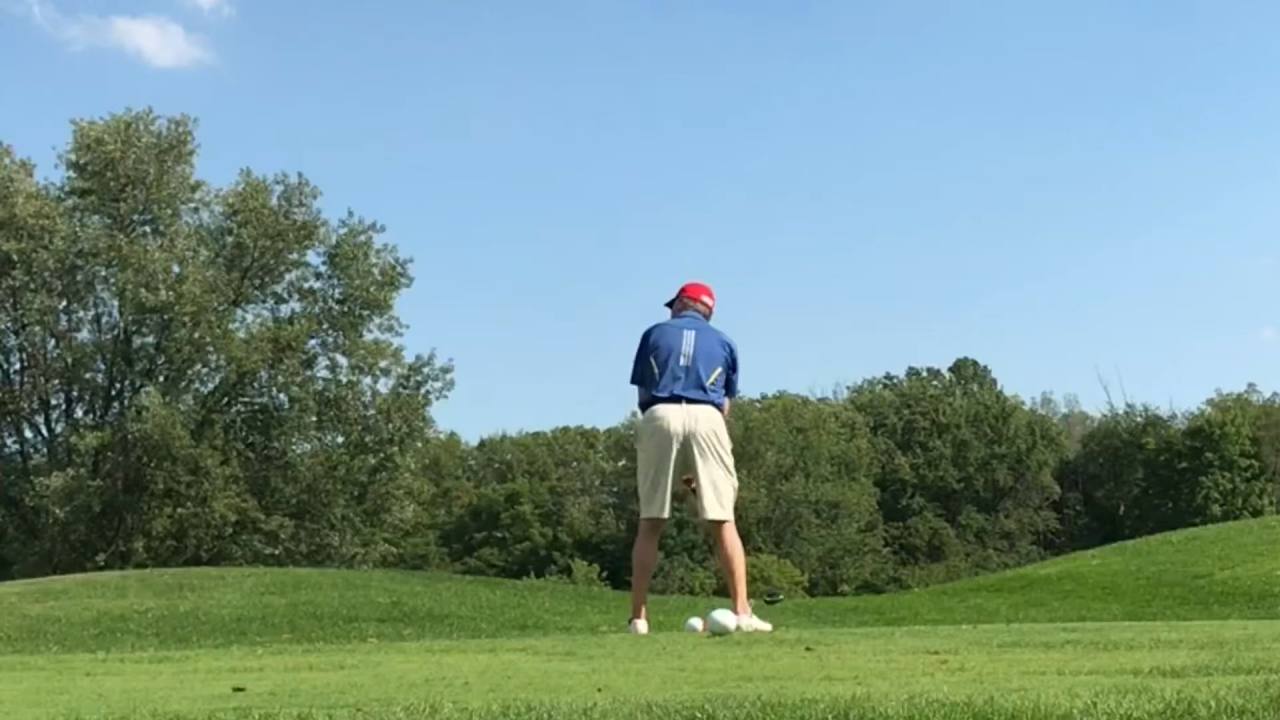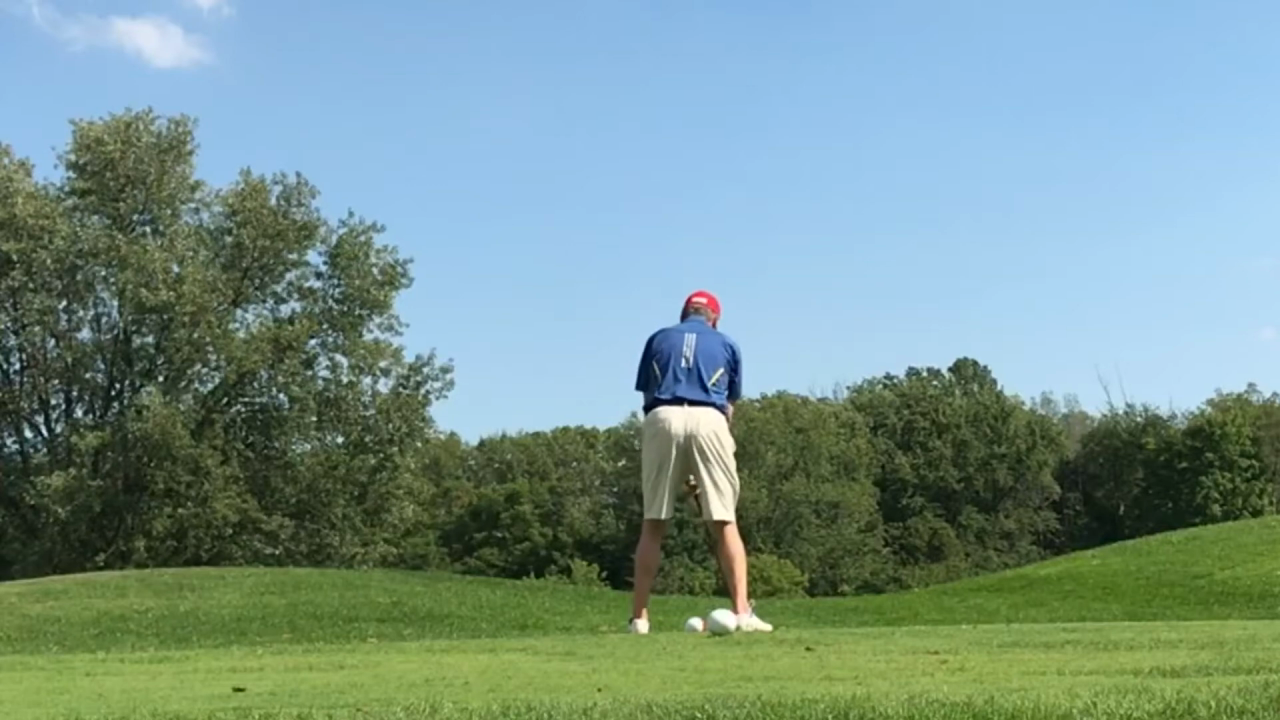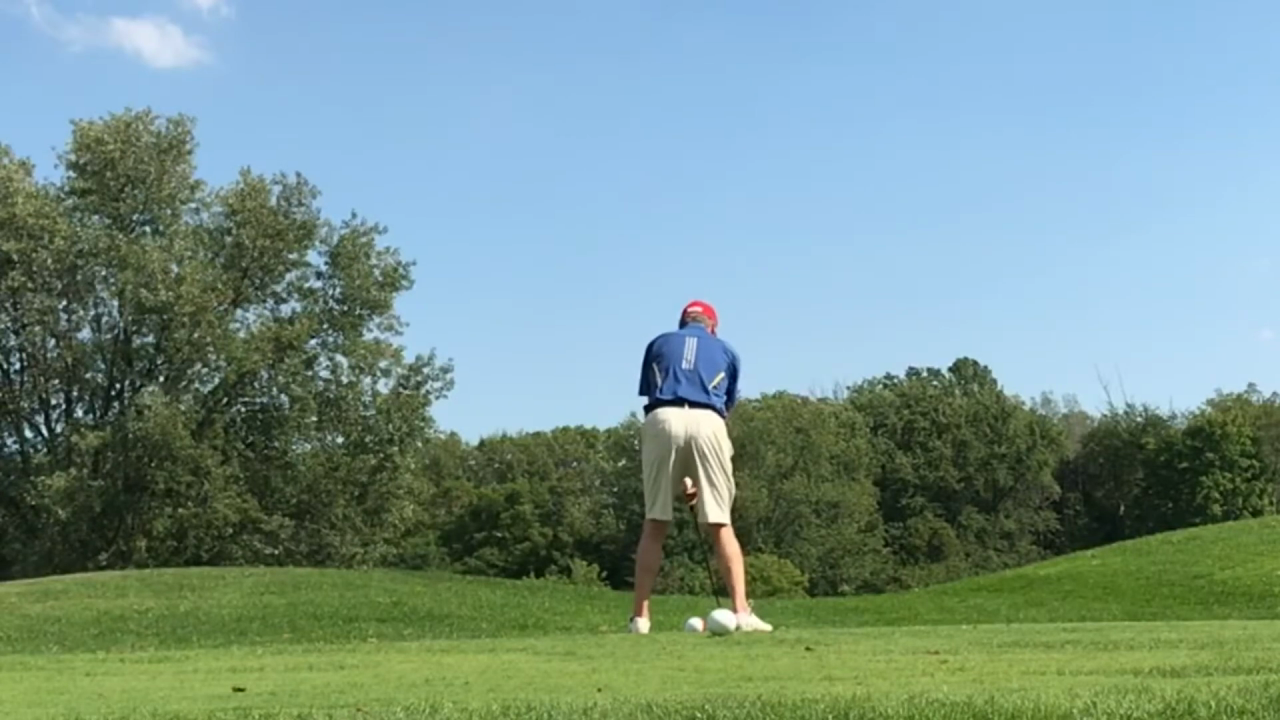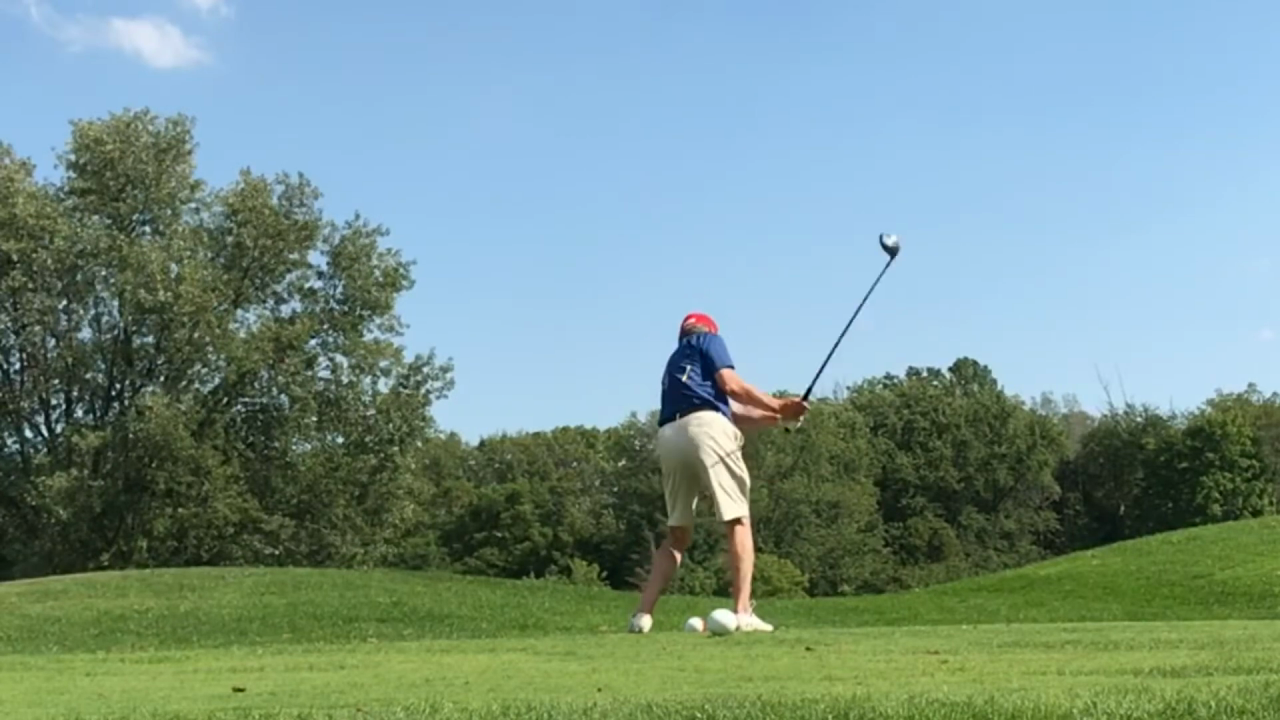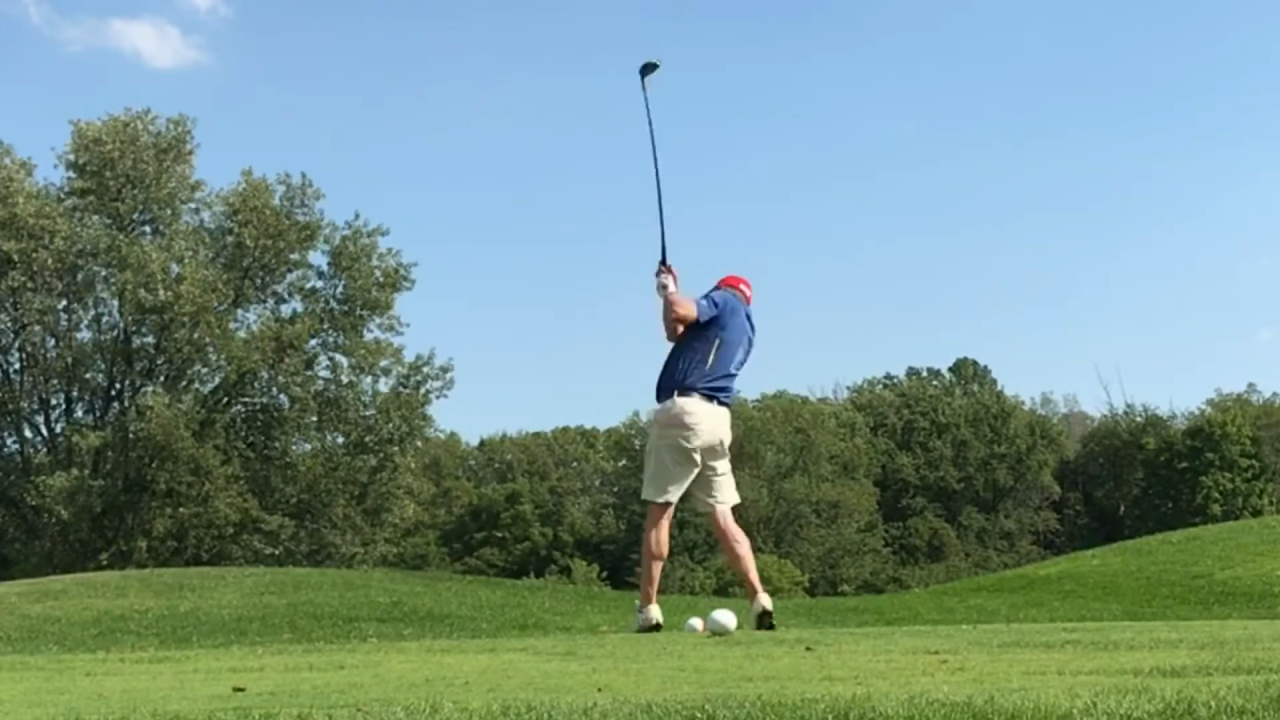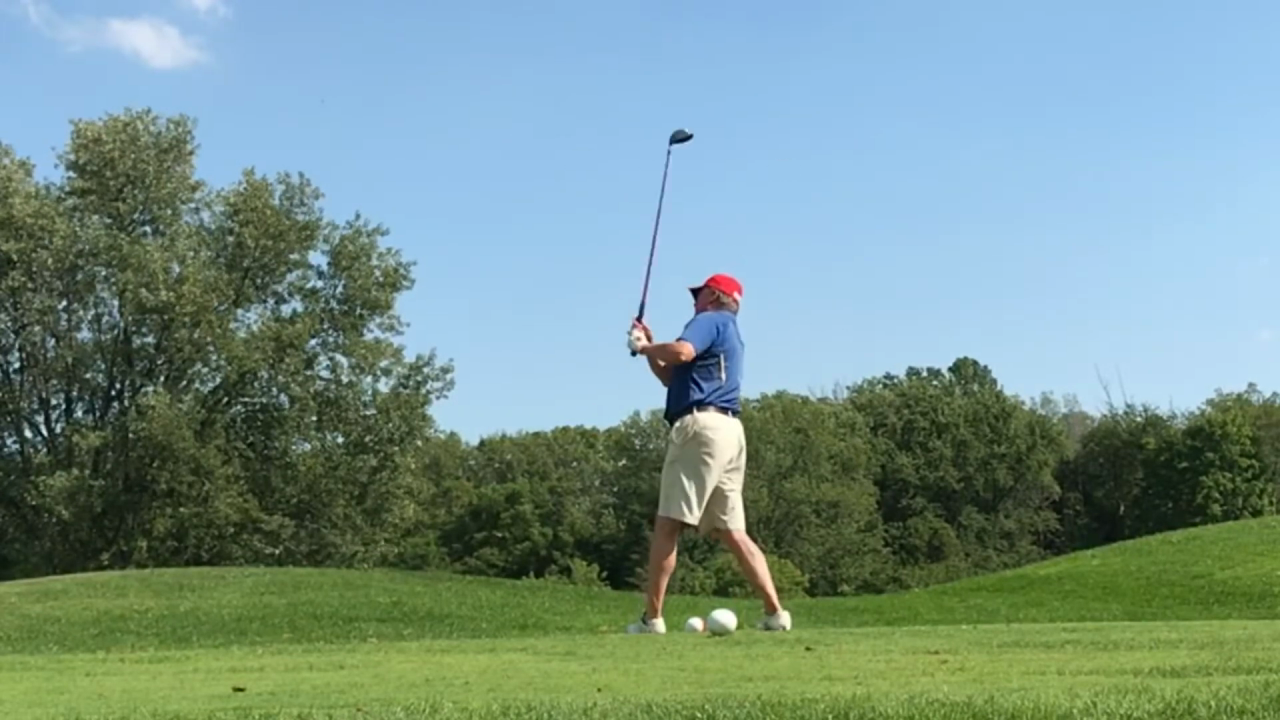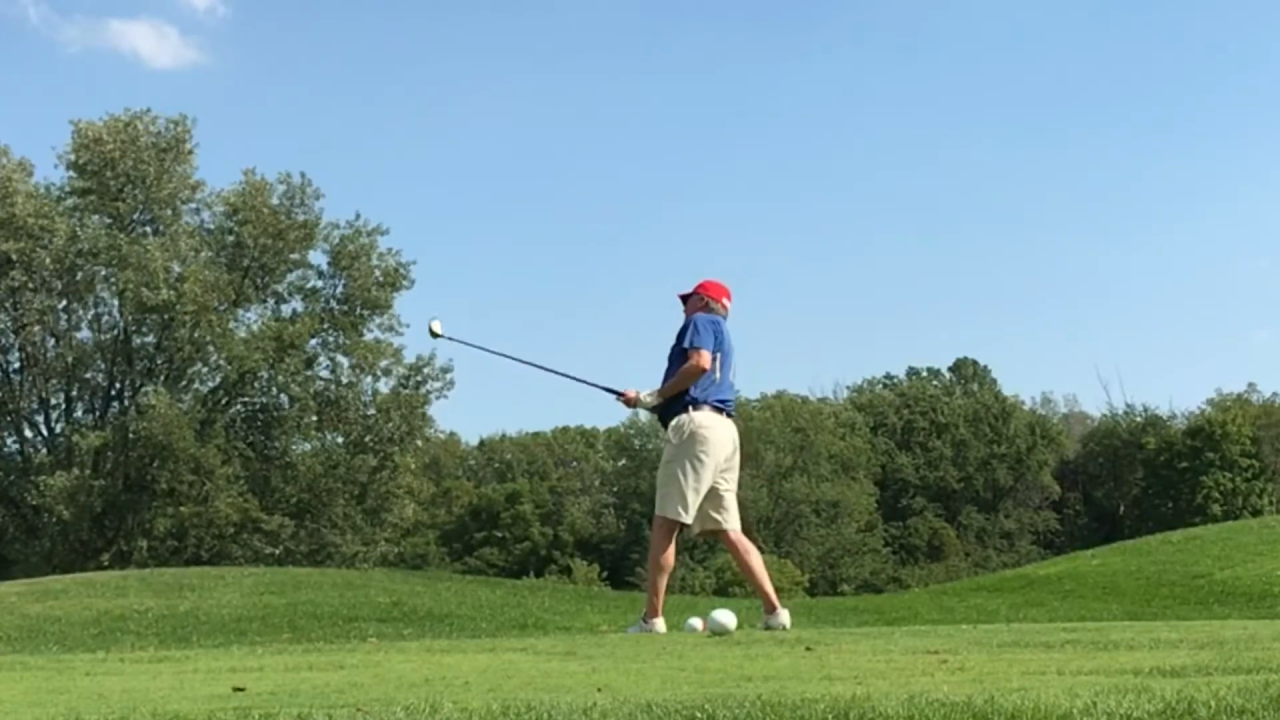
dt=0.7s
person 1, frame 1
left shoulder: (654, 334)
right shoulder: (723, 342)
left elbow: (642, 396)
left hip: (660, 418)
right hip: (705, 419)
left knee: (650, 524)
right knee: (723, 521)
left ankle: (638, 617)
right ankle: (742, 612)
person 1, frame 2
left shoulder: (658, 339)
right shoulder: (726, 344)
right elbow: (729, 406)
right wrist: (701, 469)
left hip: (663, 420)
right hip: (707, 421)
left knee: (653, 524)
right knee: (724, 522)
left ankle: (639, 617)
right ankle: (742, 612)
person 1, frame 3
left shoulder: (658, 344)
right shoulder: (727, 352)
left wrist: (679, 473)
right wrist: (699, 479)
left hip: (662, 421)
right hip: (706, 424)
left knee: (654, 525)
right knee: (720, 525)
left ankle: (640, 616)
right ankle: (742, 612)
person 1, frame 4
left shoulder: (675, 366)
right shoulder: (702, 340)
left elbow: (733, 407)
right elbow: (731, 385)
left wrist: (776, 417)
right wrist: (776, 406)
left hip: (670, 439)
right hip: (705, 429)
left knee: (677, 534)
right knee: (738, 522)
left ankle: (643, 613)
right ankle: (743, 612)
person 1, frame 5
left shoulder: (721, 300)
right shoulder: (746, 330)
left elbow: (679, 314)
right elbow: (681, 335)
left wrist: (669, 290)
right wrist: (671, 292)
left hip: (680, 412)
right hip: (715, 420)
left knee: (658, 512)
right knee: (722, 518)
left ankle: (649, 607)
right ankle: (757, 597)
person 1, frame 6
left shoulder: (709, 321)
right shoulder: (730, 336)
left elbow: (681, 353)
right elbow: (673, 378)
left wrist: (643, 347)
right wrist: (649, 347)
left hip: (702, 428)
right hip: (728, 431)
left knee: (668, 526)
right knee: (732, 532)
left ankle: (651, 618)
right ankle: (775, 613)
person 1, frame 7
left shoulder: (701, 321)
right shoulder: (721, 338)
left elbow: (699, 363)
left wrist: (654, 395)
right wrist: (646, 402)
left hip: (697, 427)
right hip: (722, 430)
left knee: (664, 525)
right knee: (729, 531)
left ankle: (652, 619)
right ankle: (774, 611)
